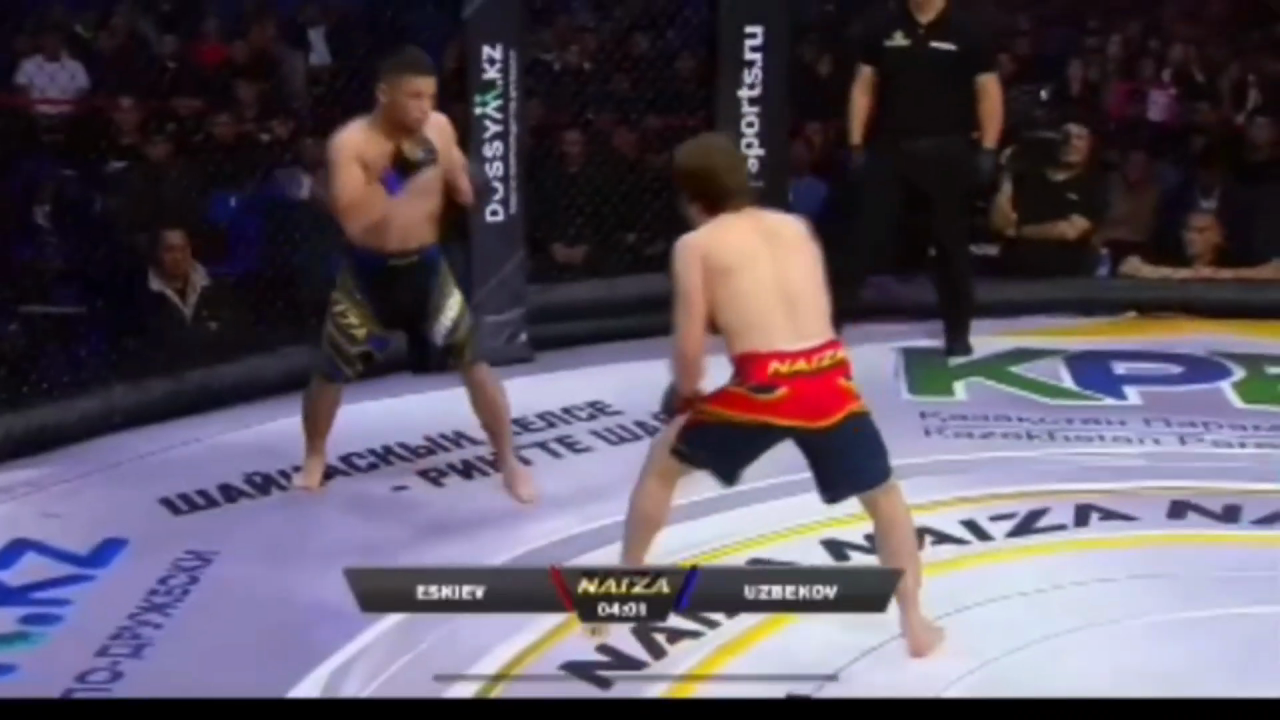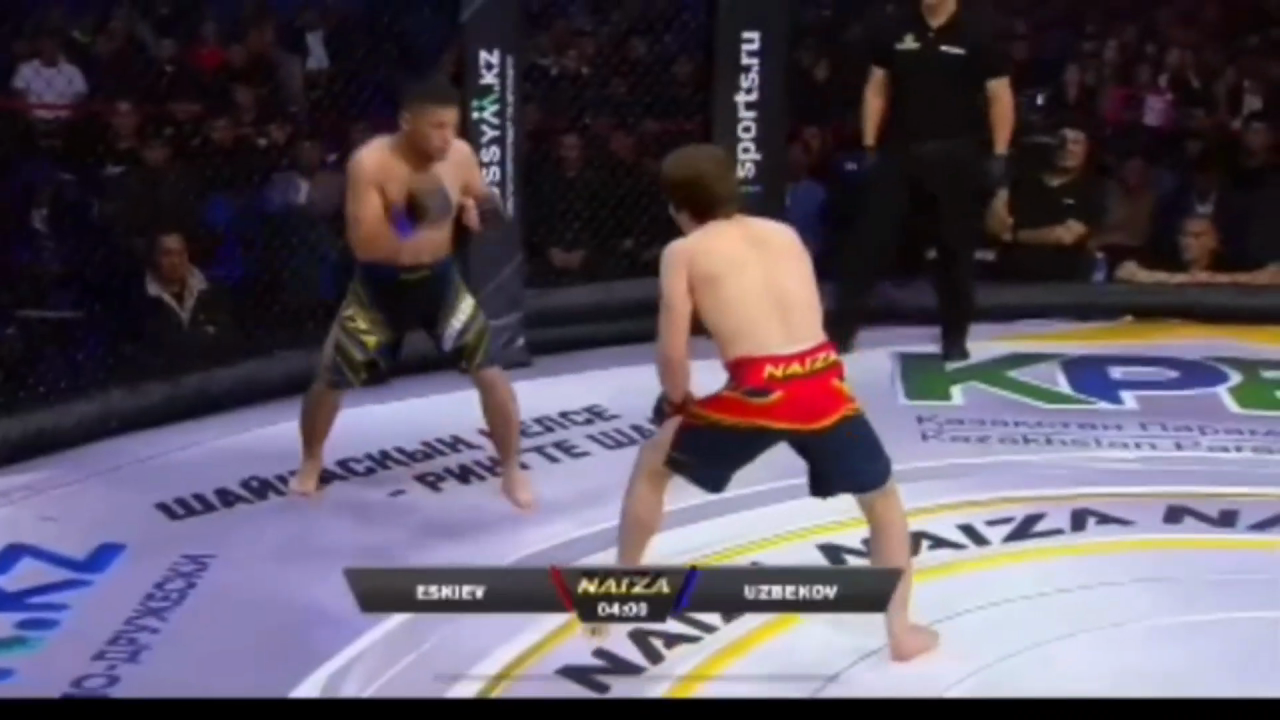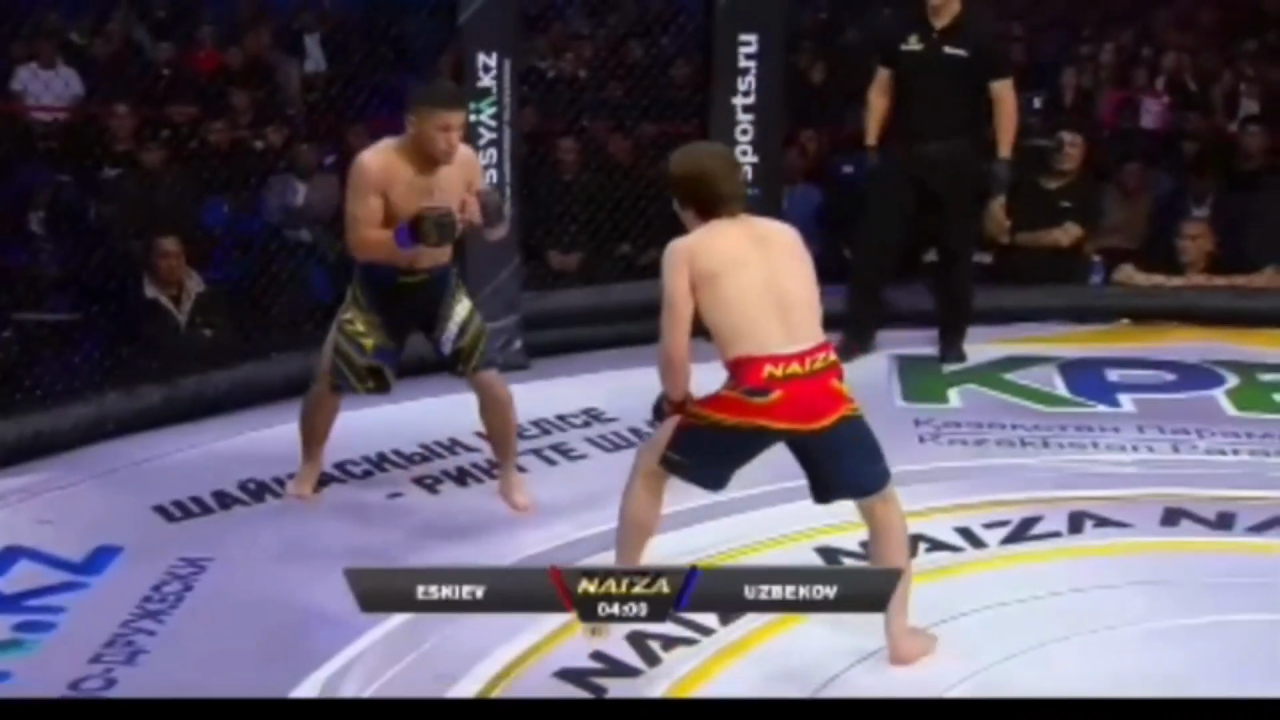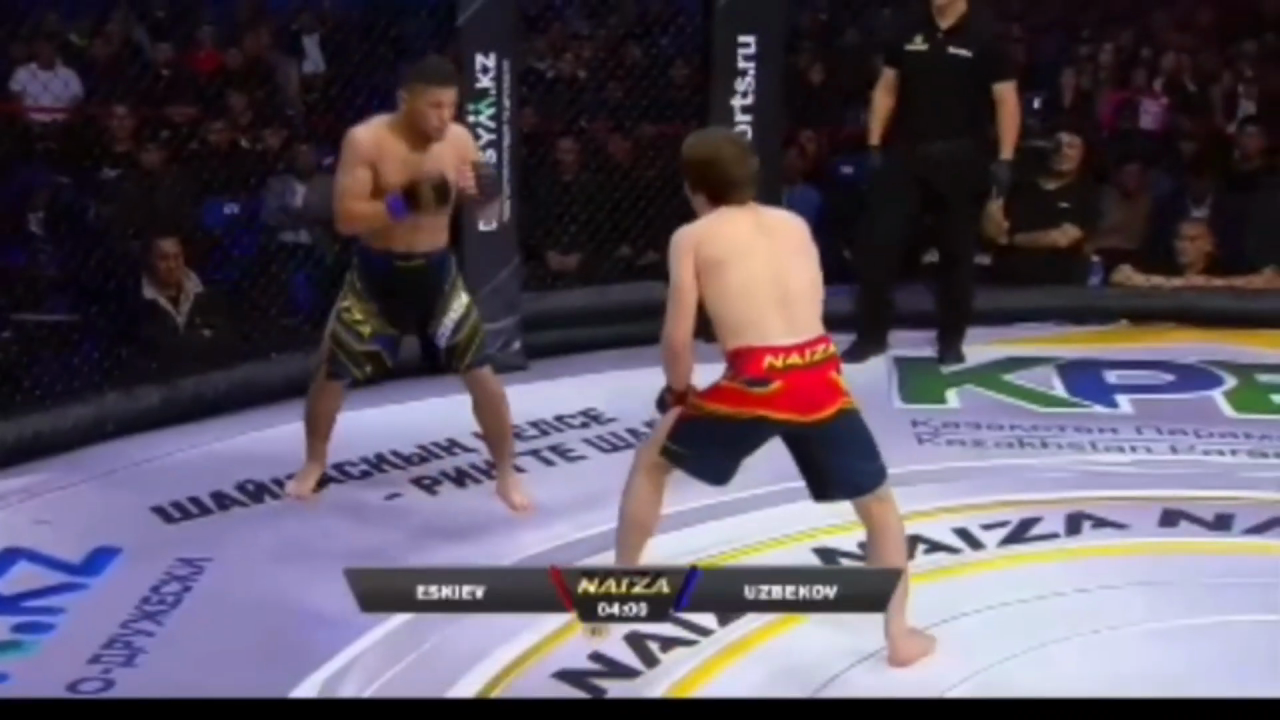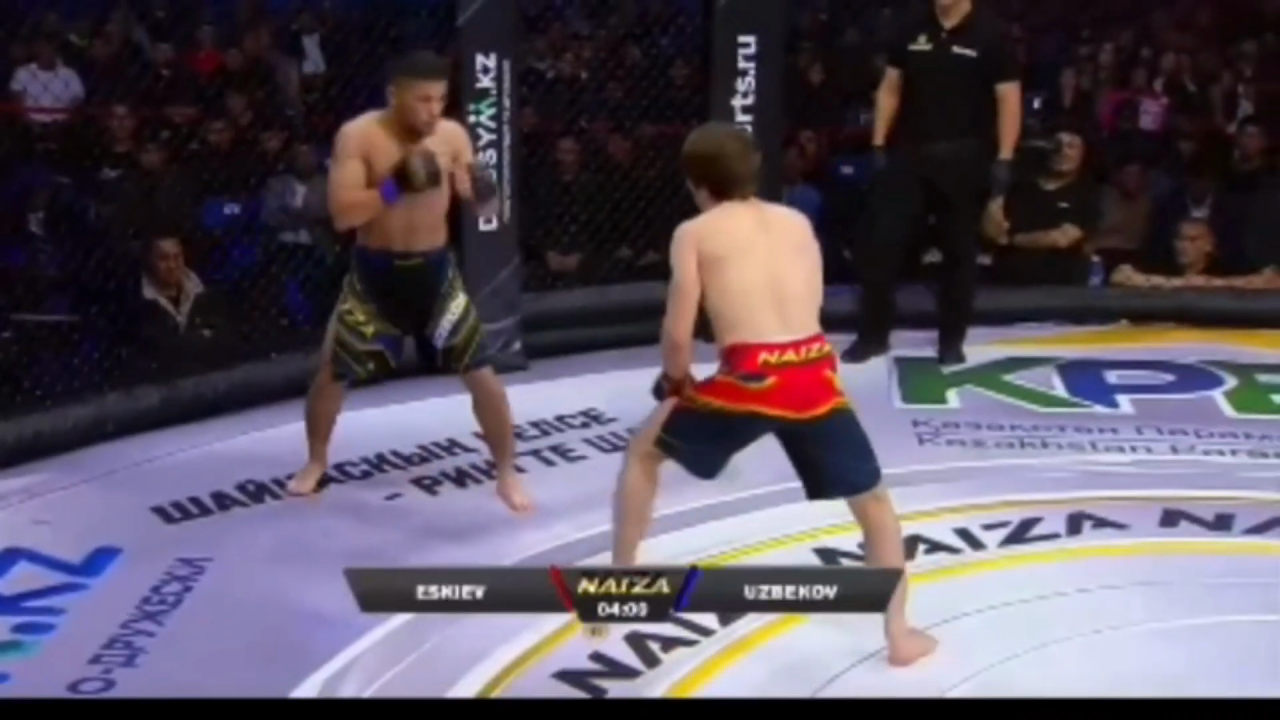
dt=0.1s
person 1, frame 1
left shoulder: (696, 245)
right shoulder: (795, 227)
left elbow: (689, 343)
left wrist: (685, 396)
left hip: (763, 387)
right hip: (829, 380)
left knee: (661, 465)
right knee: (883, 496)
right ankle: (916, 624)
person 1, frame 2
left shoulder: (683, 253)
right shoulder: (785, 234)
left elbow: (673, 351)
left wrist: (676, 402)
left hip: (756, 392)
right hip: (823, 385)
left knee: (652, 465)
right knee: (882, 499)
right ankle: (901, 630)
person 1, frame 3
left shoulder: (684, 251)
right shoulder: (786, 234)
left elbow: (675, 350)
left wrist: (675, 401)
left hip: (755, 392)
right hip: (822, 385)
left knee: (649, 467)
right knee: (881, 502)
right ankle: (900, 633)
person 1, frame 4
left shoulder: (692, 238)
right shoulder: (795, 225)
left elbow: (677, 336)
left wrist: (678, 390)
left hip: (753, 384)
right hip: (820, 380)
left knee: (650, 462)
right knee: (877, 502)
right ankle: (899, 633)
person 1, frame 5
left shoulder: (694, 233)
right shoulder: (797, 222)
left elbow: (678, 330)
left wrist: (675, 379)
left hip: (748, 379)
right hip: (815, 378)
left knee: (643, 450)
right knee: (873, 501)
right ankle: (899, 633)
person 2, frame 1
left shoulder: (439, 127)
right shoulder: (350, 142)
left elbow: (465, 191)
right elbow: (352, 221)
left wrist: (465, 182)
right wrist: (396, 176)
left hip: (426, 266)
right hip: (368, 271)
left knee: (475, 365)
right knee: (330, 374)
left ankle: (508, 460)
right ankle: (314, 458)
person 2, frame 2
left shoulder: (462, 156)
right shoulder: (369, 163)
left elbow: (484, 212)
right elbow: (362, 243)
left wrist: (487, 214)
right wrist: (409, 220)
left hip: (440, 280)
right hip: (380, 284)
left knee: (492, 377)
right knee: (329, 380)
left ankle: (512, 471)
right ankle: (311, 463)
person 2, frame 3
left shoulder: (465, 160)
right shoulder: (373, 165)
left elbow: (492, 226)
right elbow: (358, 243)
left wrist: (491, 217)
right wrist: (410, 235)
left hip: (439, 282)
right hip: (379, 285)
left knee: (489, 379)
right knee: (329, 383)
left ankle: (509, 474)
right ankle: (310, 466)
person 2, frame 4
left shoulder: (458, 139)
right shoulder: (365, 140)
left elbow: (488, 205)
right elbow: (346, 219)
left wrist: (484, 188)
right wrist: (404, 202)
left hip: (436, 269)
right hip: (375, 271)
left knee: (481, 374)
right knee: (330, 373)
left ankle: (506, 472)
right ankle: (315, 461)
person 2, frame 5
left shoulder: (453, 136)
right shoulder: (357, 136)
left elbow: (484, 203)
right elbow: (342, 214)
left wrist: (479, 188)
right wrist: (397, 187)
left hip: (434, 270)
right hip: (374, 271)
left knee: (481, 374)
right knee: (331, 372)
left ankle: (506, 472)
right ankle: (316, 461)
person 3, frame 1
left shoulder: (969, 29)
left elbow: (988, 91)
right elbow: (864, 86)
left wrist: (988, 149)
right wrist: (857, 144)
left hip: (947, 152)
right hip: (890, 149)
left knee: (952, 244)
right knee: (865, 237)
left ankle: (957, 331)
person 3, frame 2
left shoulder: (978, 34)
right shoulder: (895, 31)
left elbow: (1000, 95)
right elbow: (876, 90)
left wrist: (998, 155)
right wrist: (869, 146)
left hip: (956, 156)
right hip: (900, 152)
left knee: (956, 247)
right knee: (870, 240)
left ankle: (954, 336)
right ankle: (841, 329)
person 3, frame 3
left shoulder: (981, 36)
right shoulder: (901, 32)
left elbow: (1003, 97)
right elbow: (881, 89)
left wrist: (1003, 157)
right wrist: (871, 145)
left hip: (957, 157)
right hip: (901, 153)
left knee: (956, 249)
right knee: (874, 240)
left ankle: (952, 338)
right ankle: (859, 332)
person 3, frame 4
left shoulder: (986, 37)
right shoulder: (907, 33)
left elbow: (1006, 99)
right elbow: (886, 89)
left wrist: (1005, 159)
right wrist: (874, 144)
left hip: (961, 158)
right hip: (905, 153)
left knee: (957, 250)
right knee: (880, 243)
left ankle: (951, 339)
right ankle: (871, 335)
person 3, frame 5
left shoulder: (990, 36)
right shoulder: (911, 32)
left elbow: (1009, 100)
right elbow: (890, 89)
left wrist: (1004, 159)
right wrist: (879, 144)
left hip: (964, 157)
right hip: (909, 153)
left knee: (959, 251)
right knee: (883, 243)
left ankle: (952, 339)
right ankle: (872, 335)
